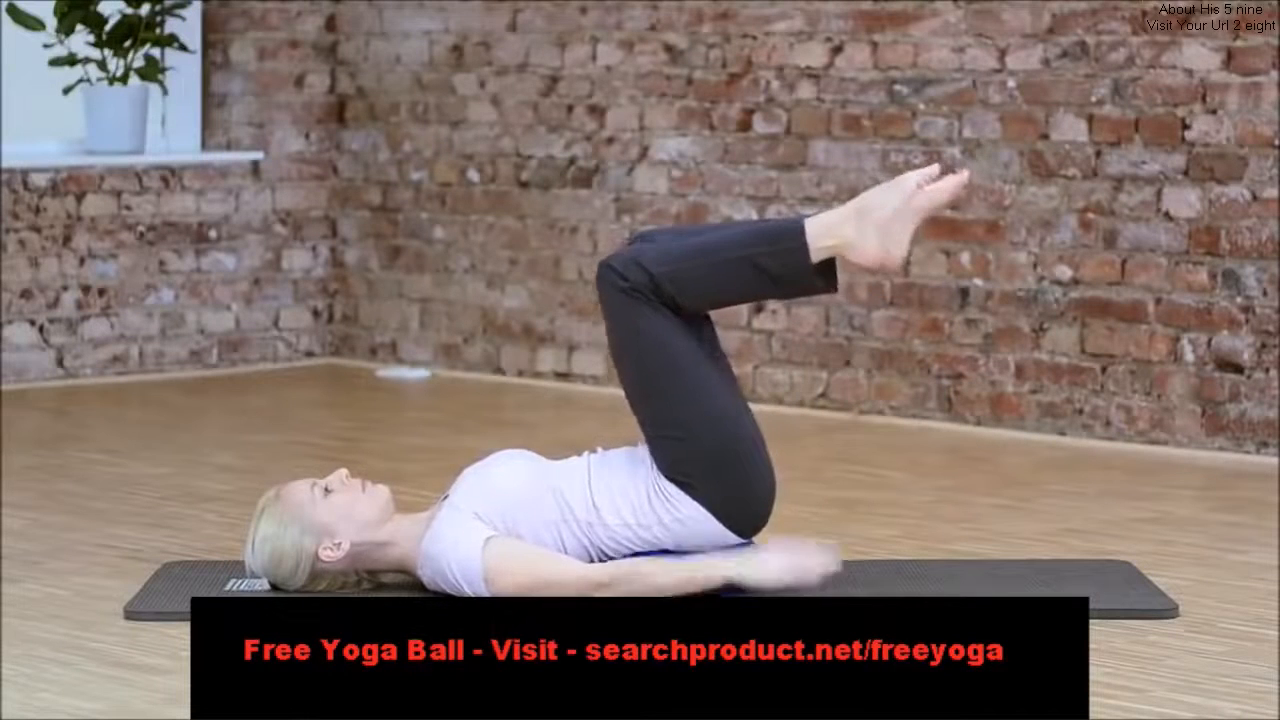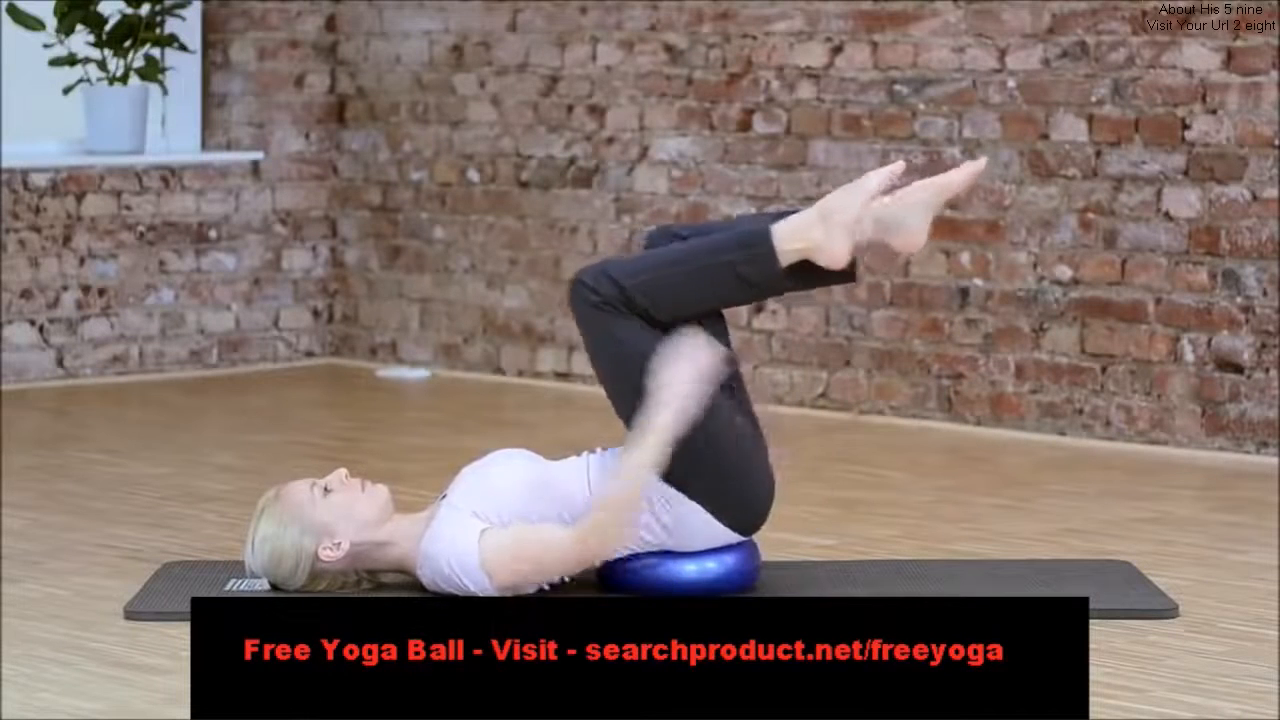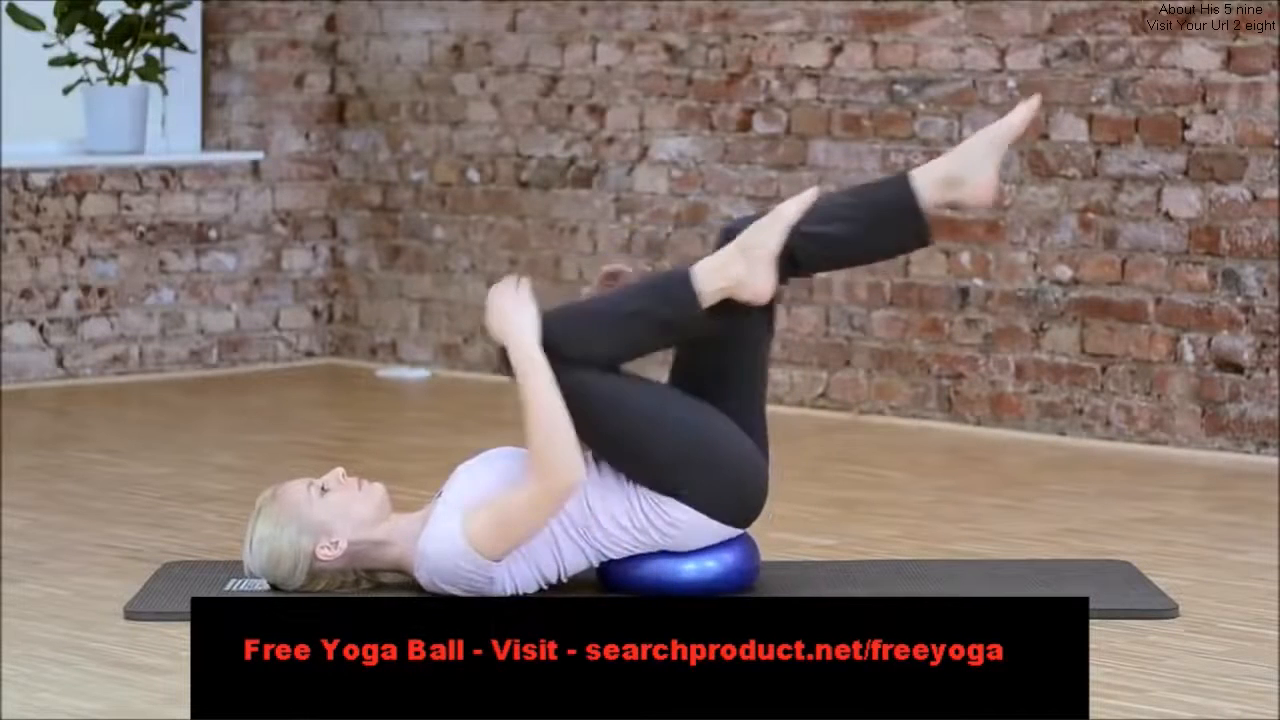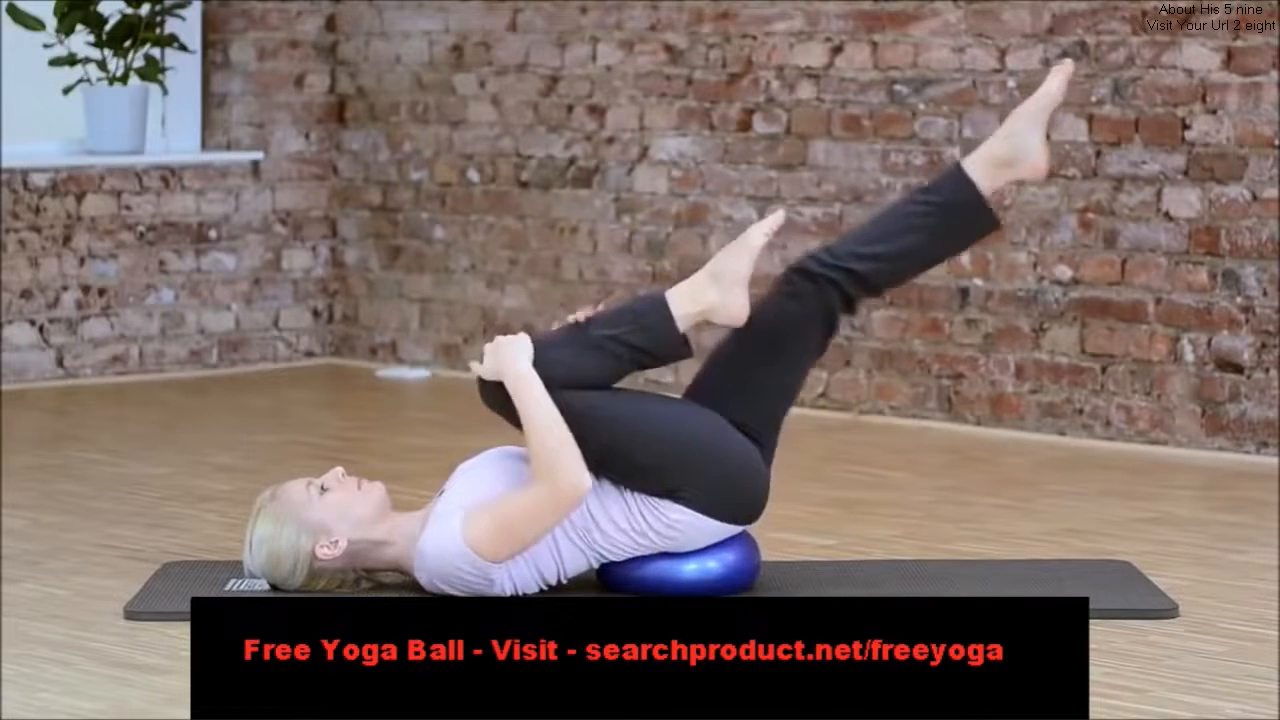
dt=0.3s
person 1, frame 1
left shoulder: (447, 520)
right shoulder: (448, 556)
right elbow: (597, 580)
right wrist: (739, 564)
left hip: (688, 492)
right hip: (709, 494)
left knee: (650, 258)
right knee: (630, 277)
left ankle: (841, 240)
right ankle: (838, 231)
person 1, frame 2
left shoulder: (447, 521)
right shoulder: (452, 555)
right elbow: (595, 540)
right wrist: (667, 408)
left hip: (693, 493)
right hip: (716, 497)
left knee: (673, 251)
right knee: (602, 291)
left ankle: (870, 223)
right ankle: (804, 238)
person 1, frame 3
left shoulder: (444, 519)
right shoulder: (449, 553)
right elbow: (560, 476)
right wrist: (522, 342)
left hip: (692, 480)
right hip: (708, 491)
right knee: (547, 341)
left ankle: (937, 186)
right ankle: (725, 280)
person 1, frame 4
left shoulder: (442, 520)
right shoulder: (446, 555)
right elbow: (567, 489)
left wrist: (565, 359)
right wrist: (521, 373)
left hip: (701, 468)
right hip: (713, 485)
left knee: (822, 281)
right knee: (511, 374)
left ankle: (994, 166)
right ankle: (697, 300)
